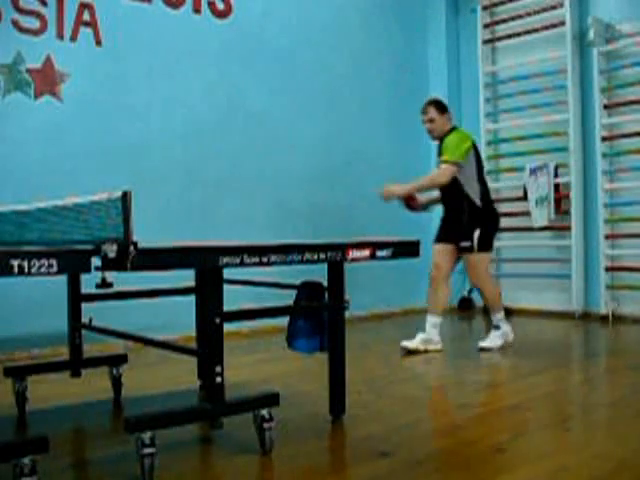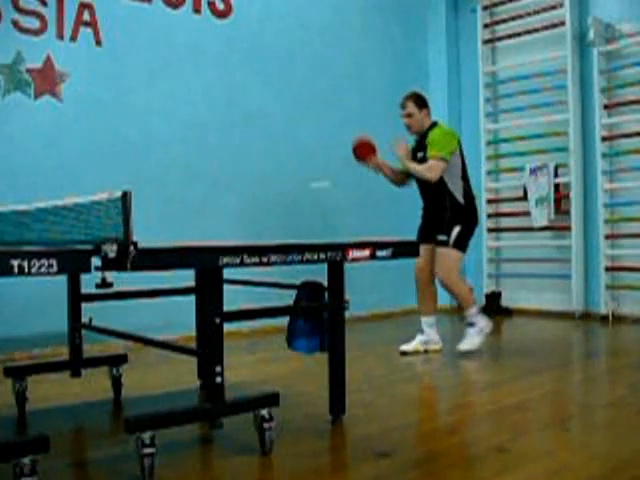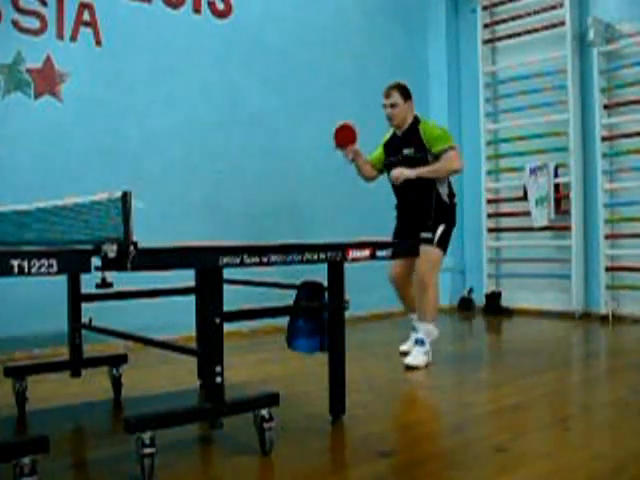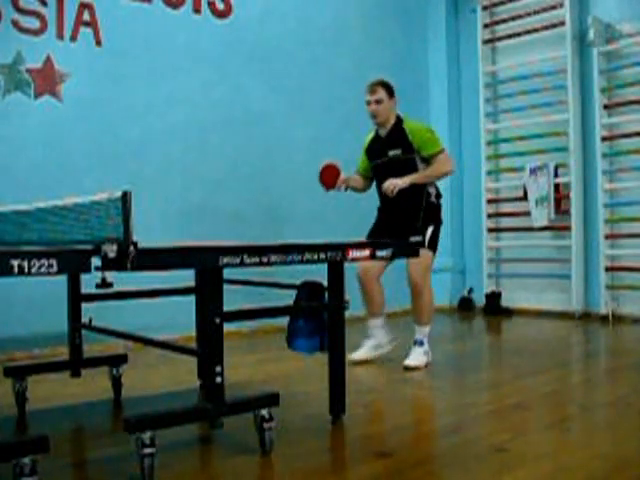
dt=1s
person 1, frame 1
left shoulder: (457, 139)
right shoulder: (447, 144)
left elbow: (443, 176)
left wrist: (406, 189)
right wrist: (430, 202)
left hip: (476, 218)
right hip: (454, 218)
left knee: (479, 277)
right knee: (437, 272)
left ankle: (501, 328)
right ankle: (431, 335)
person 1, frame 2
left shoulder: (441, 135)
right shoulder: (419, 143)
left elbow: (432, 173)
right elbow: (402, 179)
left wrist: (406, 160)
right wrist: (381, 166)
left hip: (457, 215)
right hip: (433, 215)
left knee: (446, 275)
right knee: (422, 273)
left ankle: (477, 322)
right ankle: (429, 335)
person 1, frame 3
left shoulder: (430, 131)
right shoulder: (389, 141)
left elbow: (455, 163)
right elbow: (370, 173)
left wrist: (412, 172)
right wrist: (356, 157)
left hip: (435, 215)
right hip: (407, 217)
left knee: (425, 276)
right knee: (398, 275)
left ankle: (423, 345)
right ankle: (422, 329)
person 1, frame 4
left shoulder: (416, 131)
right shoulder: (371, 142)
left elbow: (446, 165)
right elbow: (364, 180)
left wrist: (406, 180)
right wrist: (347, 181)
left hip: (422, 215)
right hip: (388, 217)
left knee: (417, 278)
right knee: (366, 271)
left ankle: (421, 345)
right ankle: (377, 337)
